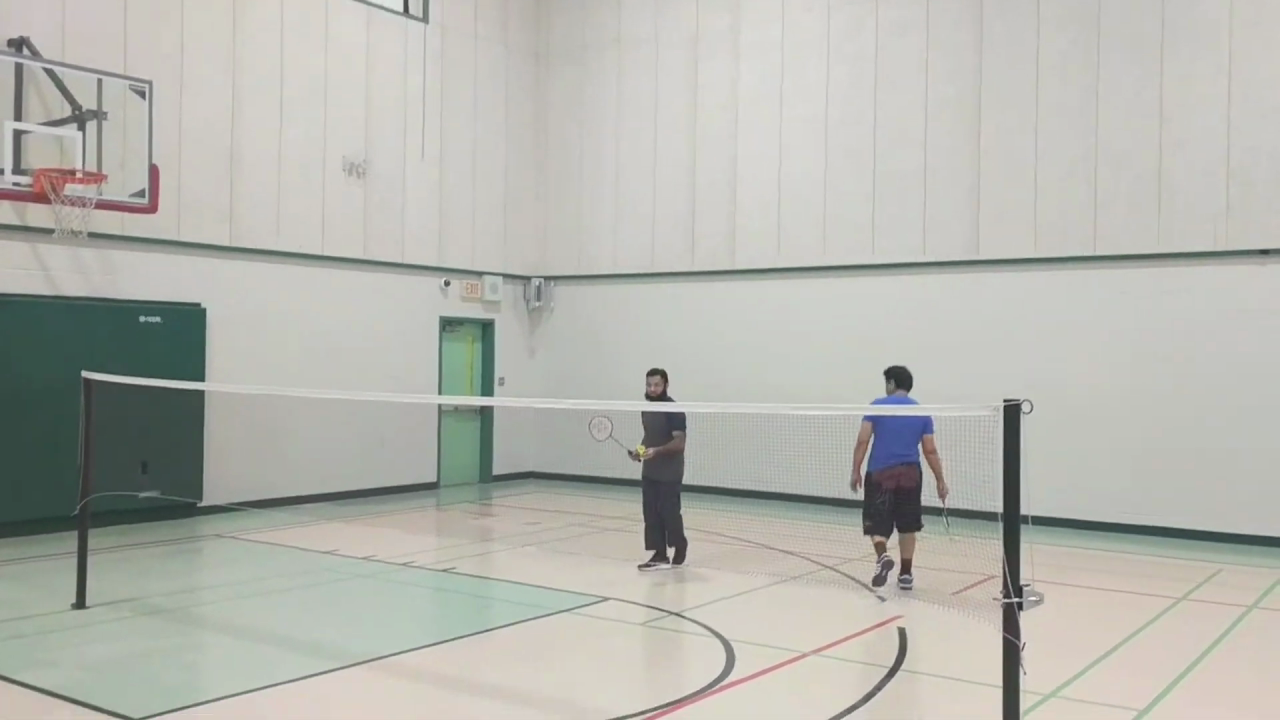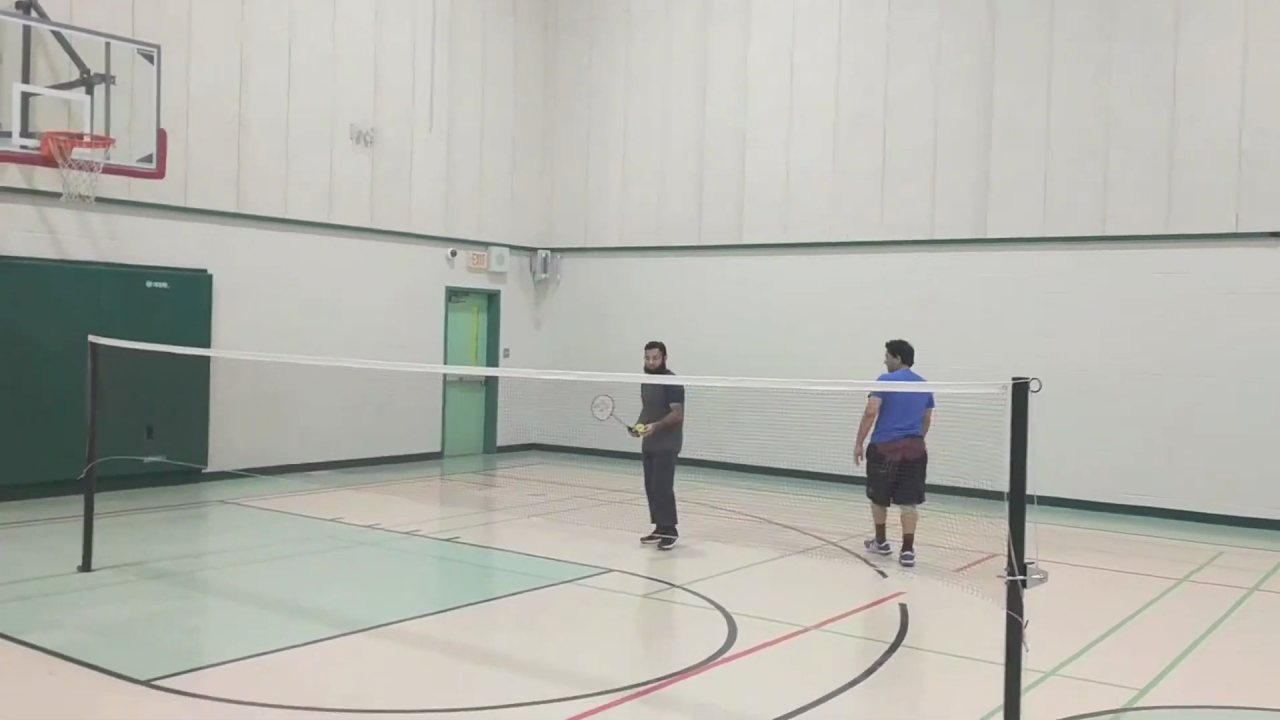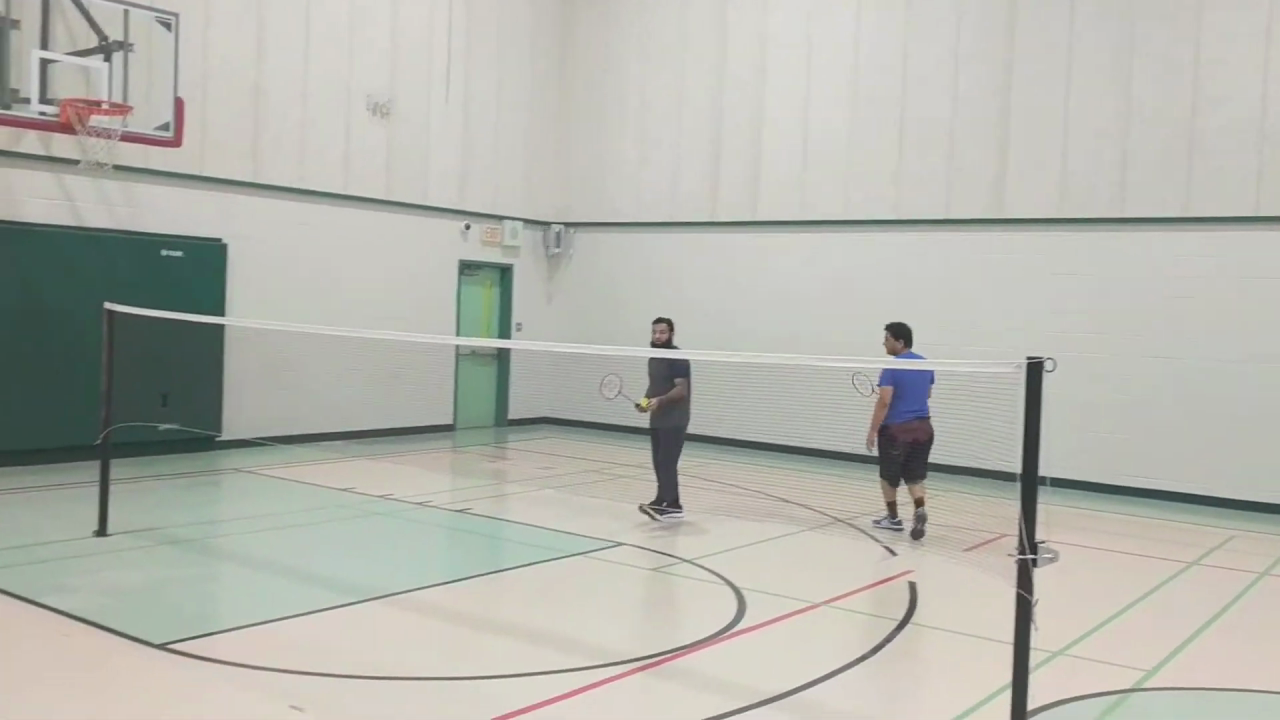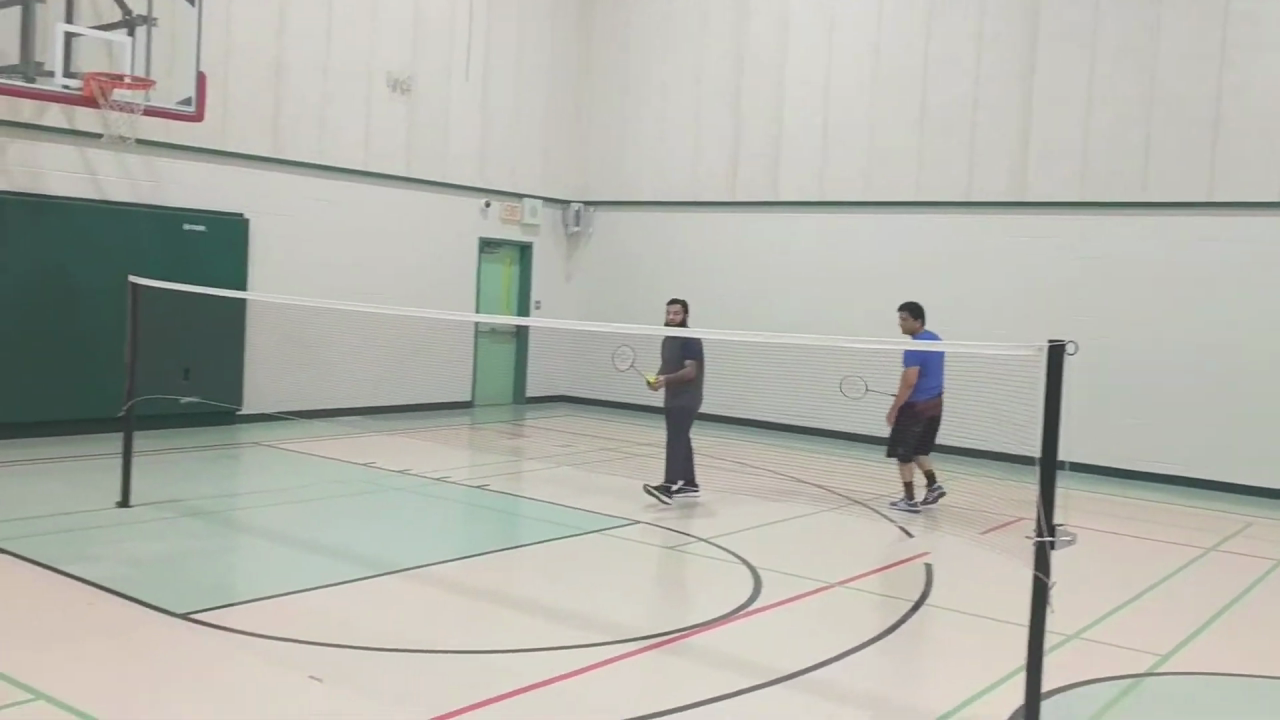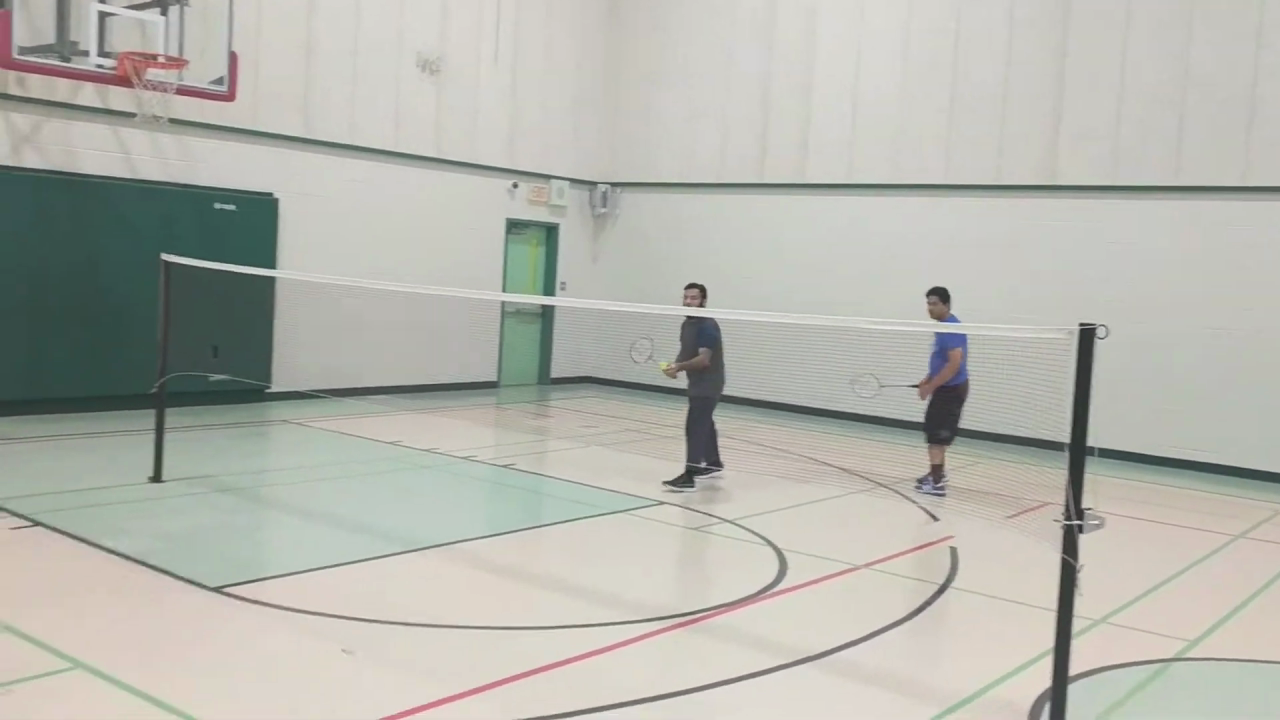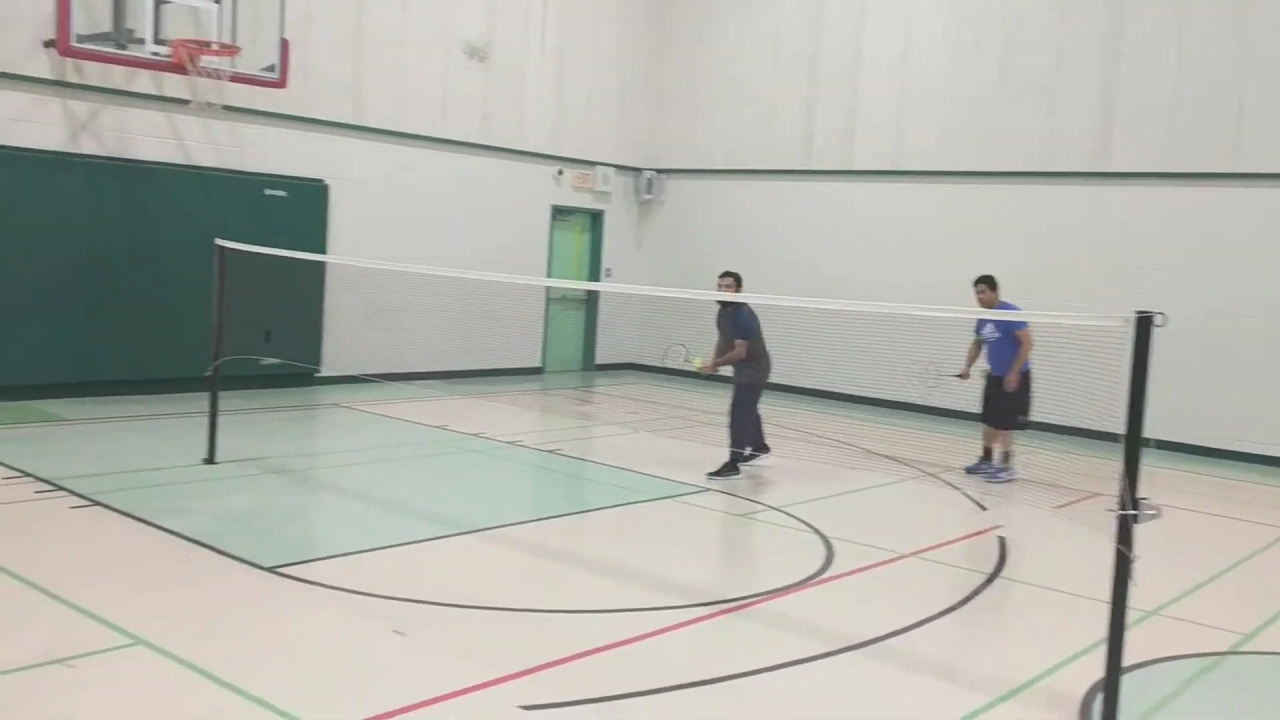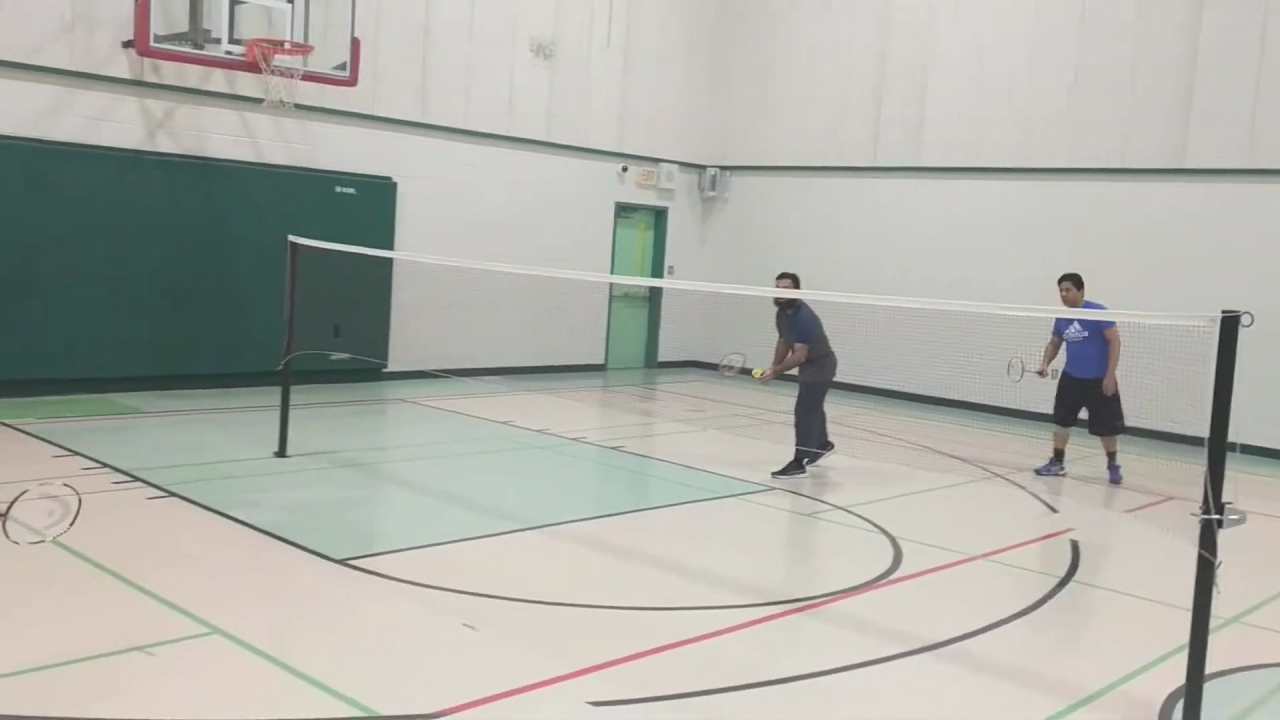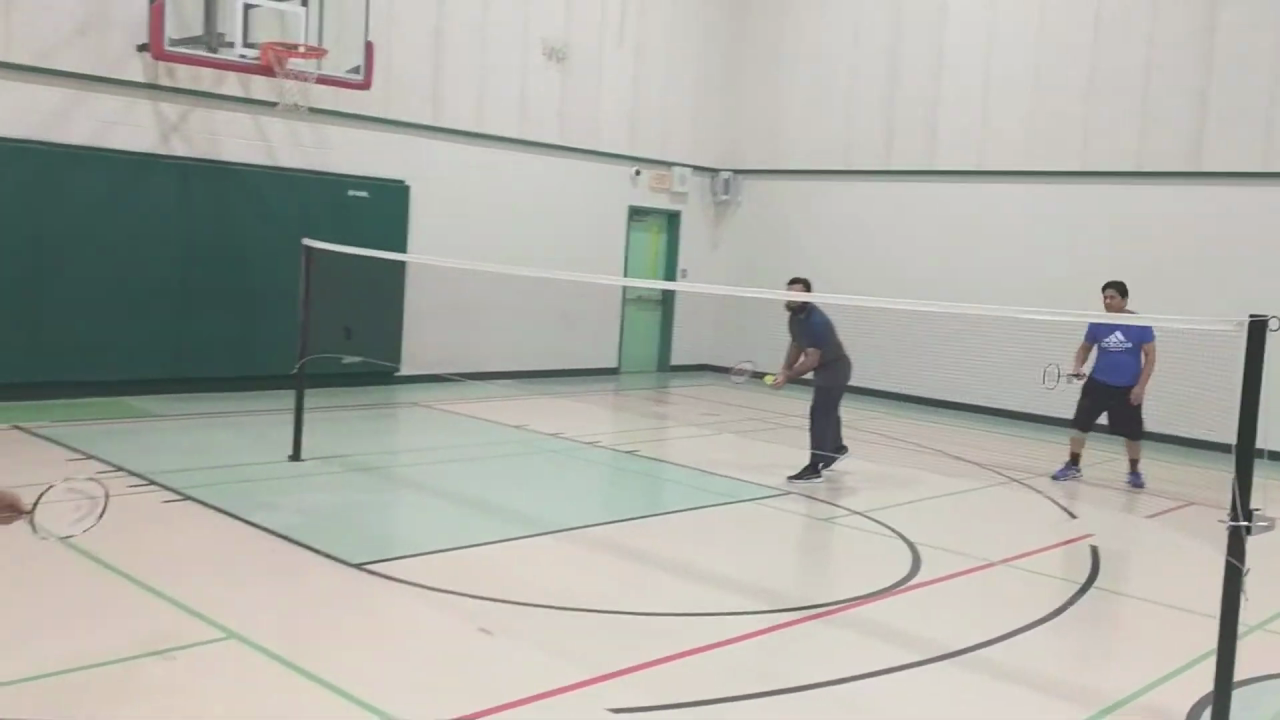
dt=0.2s
person 1, frame 1
left shoulder: (878, 405)
right shoulder: (922, 412)
left elbow: (862, 440)
right elbow: (930, 450)
left wrist: (856, 471)
right wrist: (941, 481)
left hip: (880, 474)
right hip: (910, 473)
left knee: (877, 527)
right knee: (908, 527)
left ankle: (882, 557)
right ankle: (906, 574)
person 1, frame 2
left shoulder: (885, 380)
left elbow: (871, 413)
right elbow: (926, 421)
left wrist: (859, 444)
left hip: (885, 447)
right hip: (915, 447)
left knee: (879, 496)
right knee: (909, 502)
left ankle: (880, 541)
right ankle: (907, 551)
person 1, frame 3
left shoulder: (892, 367)
left elbow: (884, 402)
left wrist: (872, 431)
left hip: (896, 428)
right hip: (923, 427)
left knee: (889, 474)
right knee: (915, 477)
left ankle: (893, 518)
right ankle: (919, 512)
person 1, frame 4
left shoulder: (916, 347)
right shoulder: (934, 339)
left elbow: (909, 382)
left wrist: (894, 409)
left hip: (916, 405)
right hip: (933, 402)
left knee: (902, 452)
right knee: (919, 449)
left ankle: (910, 500)
right ankle: (933, 485)
person 1, frame 5
left shoulder: (952, 329)
right shoulder: (942, 327)
left elbow: (955, 363)
left wrist: (931, 385)
right wrist: (926, 379)
left hip: (951, 389)
right hip: (944, 388)
left knee: (936, 435)
right knee: (936, 433)
left ankle: (937, 482)
right ankle: (937, 474)
person 1, frame 6
left shoulder: (1011, 313)
right shoulder: (983, 318)
left elbow: (1027, 343)
right elbow: (977, 344)
left wrist: (1014, 373)
right wrist: (967, 367)
left hip: (1014, 378)
right hip: (995, 376)
left knee: (1006, 422)
right knee: (990, 420)
left ankle: (1006, 466)
right ankle: (986, 461)
person 1, frame 7
left shoulder: (1099, 313)
right shoulder: (1062, 318)
left elbow: (1115, 343)
right elbow: (1054, 343)
left wrist: (1110, 375)
right wrist: (1045, 364)
left hip: (1099, 380)
right hip: (1071, 378)
left knee: (1106, 426)
right knee: (1061, 420)
left ankle: (1113, 465)
right ankle: (1056, 463)
person 1, frame 8
left shoulder: (1140, 324)
right shoulder: (1098, 324)
left elbow: (1150, 356)
right elbow: (1084, 348)
left wrist: (1141, 386)
right wrist: (1078, 367)
left hip: (1128, 388)
right hip: (1098, 384)
left knee: (1132, 432)
right knee: (1079, 425)
left ankle: (1134, 471)
right ankle: (1073, 467)
person 2, frame 1
left shoulder: (674, 410)
right shoulder: (647, 409)
left elbow: (679, 442)
left wrist: (657, 451)
right wrist: (640, 450)
left hip: (669, 471)
right hip: (649, 470)
left knee: (668, 510)
right knee: (650, 513)
left ankle: (679, 546)
right ankle: (660, 555)
person 2, frame 2
left shoulder: (672, 382)
right shoulder: (646, 382)
left elbow: (677, 414)
left wrist: (656, 425)
right wrist: (639, 425)
left hip: (667, 443)
right hip: (649, 443)
left knee: (661, 484)
right knee: (652, 486)
left ankle: (670, 529)
right ankle: (662, 528)
person 2, frame 3
left shoulder: (678, 358)
right shoulder: (653, 360)
left elbow: (682, 389)
left wrist: (660, 400)
right wrist: (646, 401)
left hip: (675, 419)
right hip: (657, 418)
left knee: (667, 461)
right knee: (660, 462)
left ankle: (661, 504)
right ankle: (673, 504)
person 2, frame 4
left shoulder: (690, 340)
right shoulder: (667, 340)
left elbow: (691, 371)
left wrist: (666, 379)
right wrist: (658, 379)
left hip: (687, 398)
right hip: (672, 398)
left knee: (675, 440)
right knee: (681, 440)
left ankle: (668, 487)
right ankle: (689, 484)
person 2, frame 5
left shoulder: (707, 326)
right shoulder: (687, 324)
left elbow: (704, 359)
left wrist: (679, 366)
right wrist: (676, 366)
left hip: (708, 382)
right hip: (696, 382)
left knee: (694, 426)
right knee: (704, 423)
left ankle: (689, 477)
right ankle: (714, 463)
person 2, frame 6
left shoulder: (743, 315)
right shoulder: (723, 312)
left elbow: (740, 351)
right elbow: (724, 340)
left wrist: (715, 363)
right wrist: (715, 361)
left hip: (754, 368)
right hip: (743, 368)
left knee: (739, 413)
right knee: (747, 410)
left ankle: (734, 465)
right ankle: (759, 446)
person 2, frame 7
left shoulder: (803, 317)
right shoulder: (782, 313)
left elbow: (800, 355)
right elbow: (784, 341)
left wrist: (776, 371)
right wrist: (774, 366)
left hip: (820, 366)
right hip: (810, 366)
left knee: (804, 411)
right knee: (813, 408)
left ankle: (799, 464)
right ankle: (822, 444)
person 2, frame 8
left shoulder: (816, 321)
right shoulder: (795, 317)
left elbow: (812, 361)
right elbow: (796, 345)
left wrist: (787, 377)
right wrist: (784, 370)
left hip: (834, 370)
right hip: (825, 369)
left knee: (820, 415)
right knee: (827, 412)
left ankle: (814, 468)
right ankle: (837, 447)
